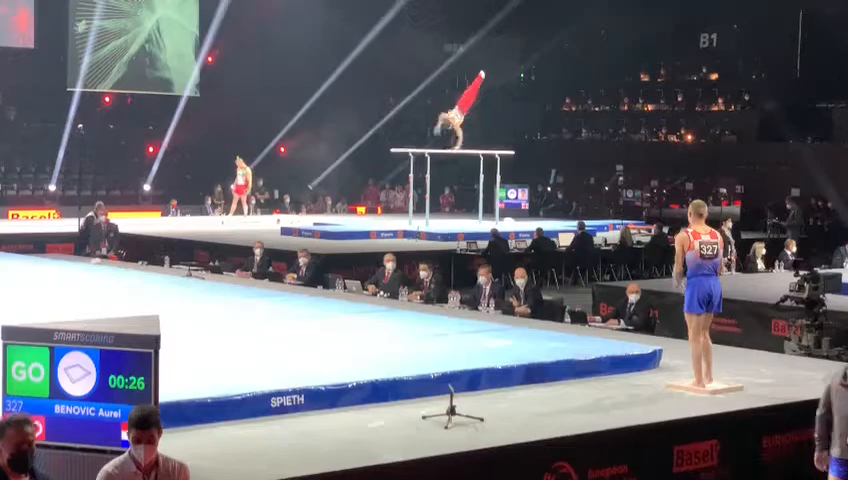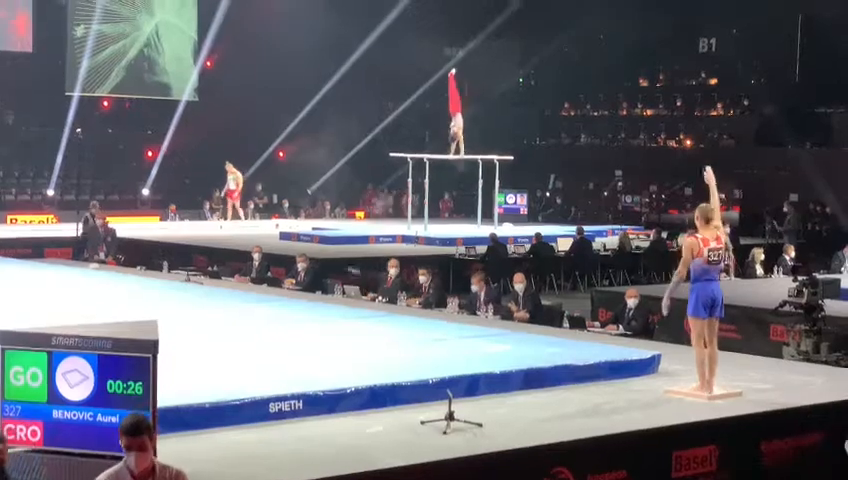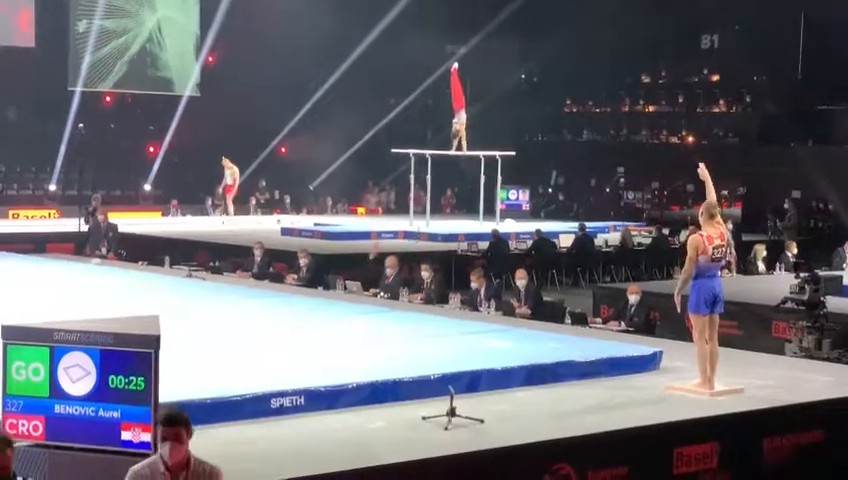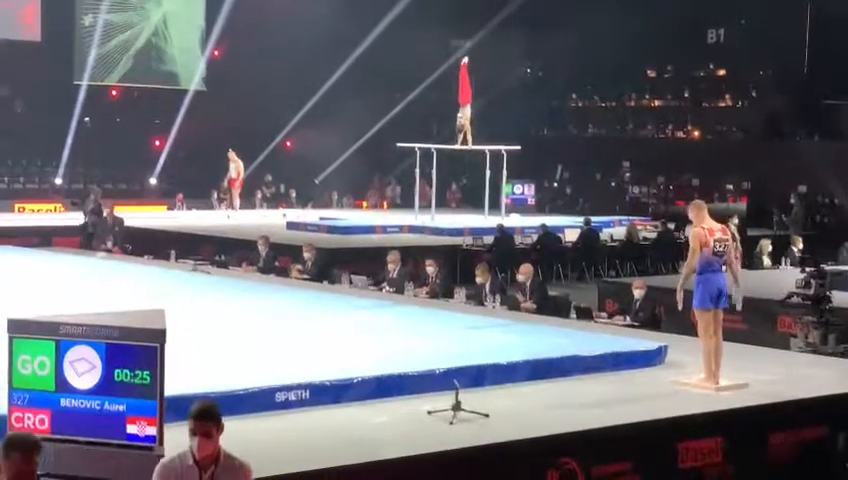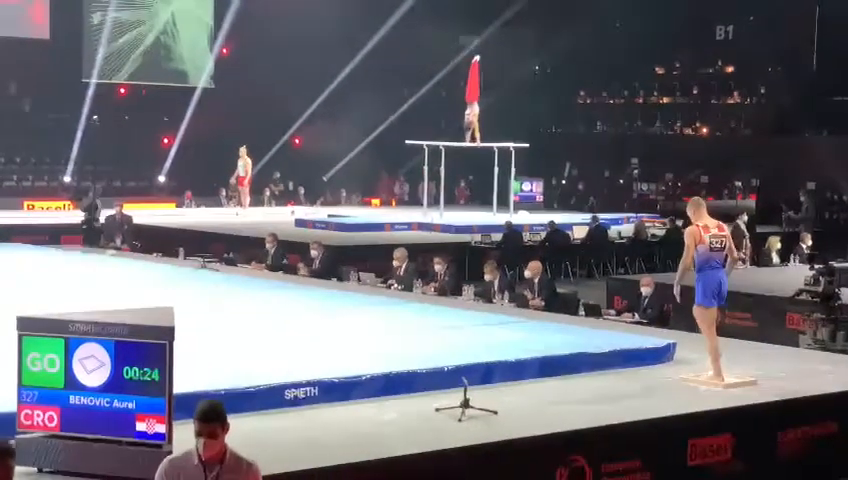
dt=0.5s
person 1, frame 1
left shoulder: (683, 236)
right shoulder: (716, 235)
left elbow: (678, 269)
right elbow: (719, 266)
left wrist: (679, 285)
left hip: (696, 284)
right hip: (714, 284)
left knee: (695, 336)
right knee: (704, 332)
left ankle: (699, 380)
right ankle: (708, 374)
person 1, frame 2
left shoulder: (691, 242)
right shoulder: (719, 234)
left elbow: (681, 273)
right elbow: (715, 208)
left wrist: (667, 295)
right wrist: (712, 183)
left hip: (700, 291)
right hip: (716, 289)
left knee: (698, 341)
right knee: (712, 341)
left ankle: (701, 385)
right ankle: (710, 384)
person 1, frame 3
left shoulder: (696, 239)
right shoulder: (722, 231)
left elbow: (688, 271)
right elbow: (713, 204)
left wrist: (677, 291)
right wrist: (707, 178)
left hip: (701, 287)
right hip: (717, 285)
left knee: (700, 338)
right knee: (712, 337)
left ankle: (703, 381)
right ankle: (711, 380)
person 1, frame 4
left shoulder: (697, 232)
right shoulder: (725, 231)
left elbow: (691, 264)
right elbow: (732, 262)
left wrist: (680, 287)
right wrist: (737, 286)
left hip: (705, 281)
right hip: (720, 280)
left knee: (705, 332)
right knee: (717, 332)
left ankle: (708, 377)
right ankle: (716, 375)
person 1, frame 5
left shoulder: (693, 230)
right shoulder: (723, 228)
left elbow: (687, 261)
right elbow: (734, 257)
left wrist: (677, 282)
left hip: (706, 278)
right hip: (720, 277)
left knee: (709, 328)
right knee: (698, 312)
left ankle: (717, 374)
right ankle: (714, 353)
